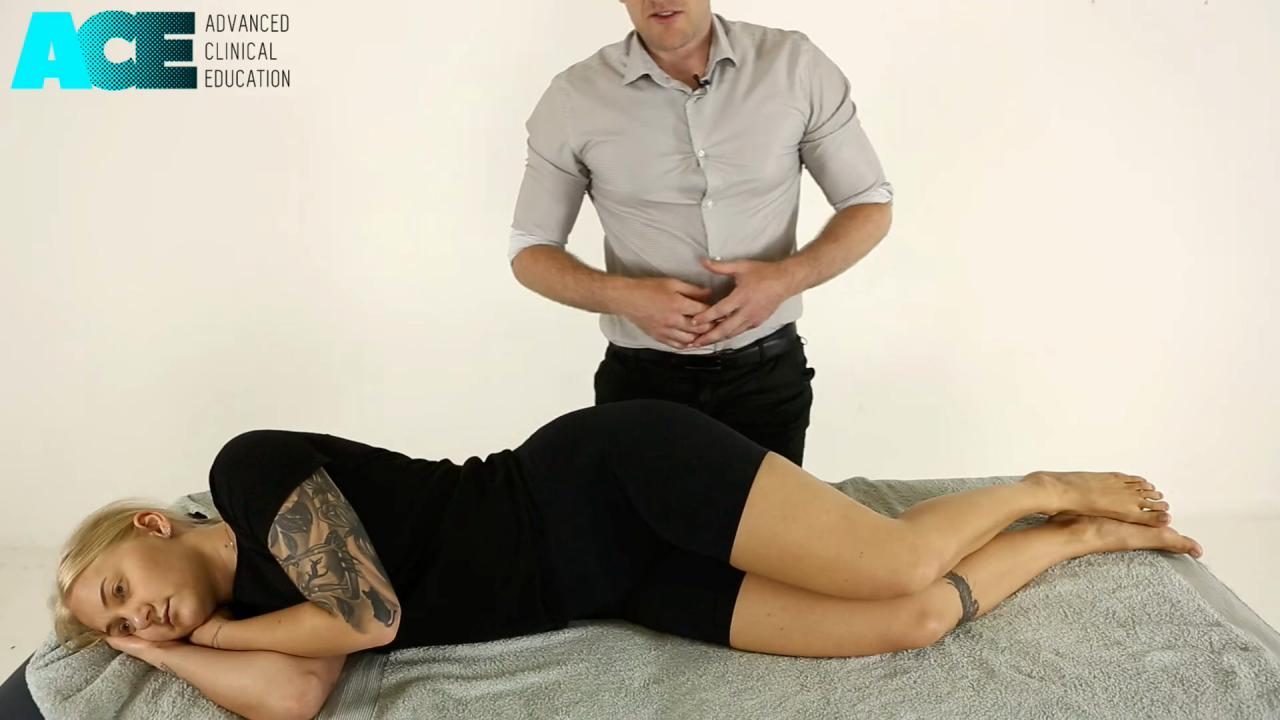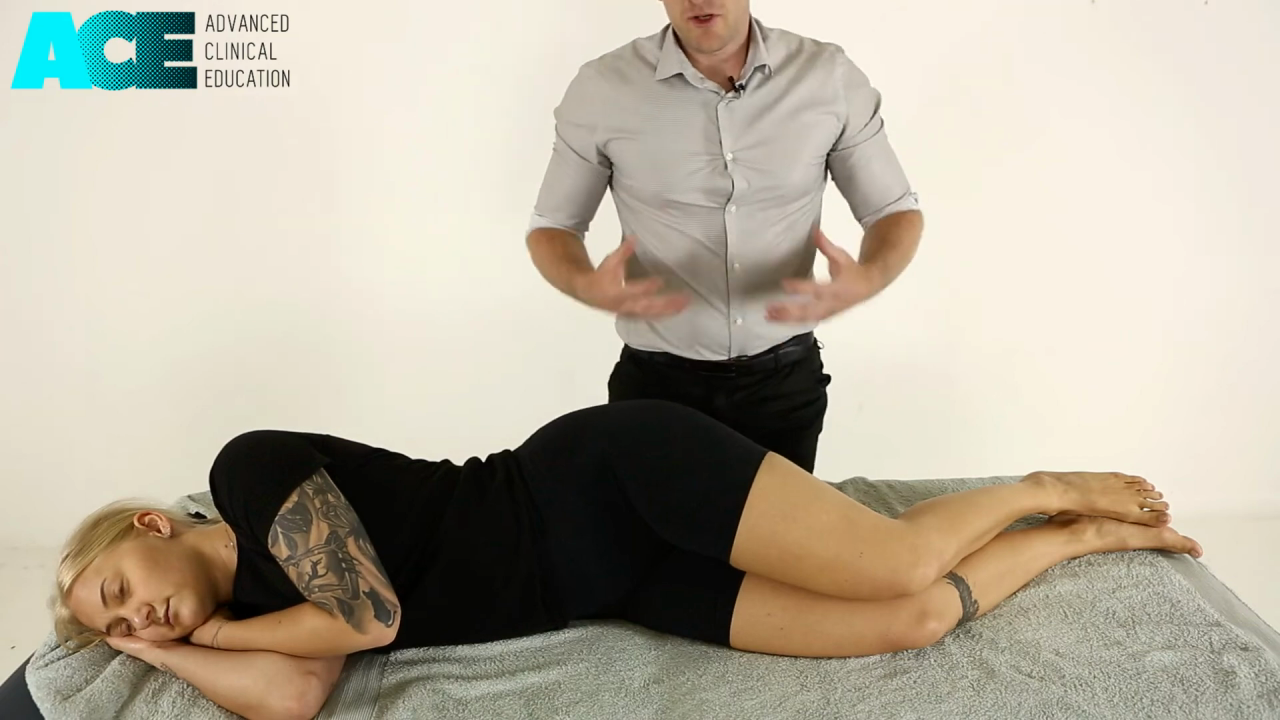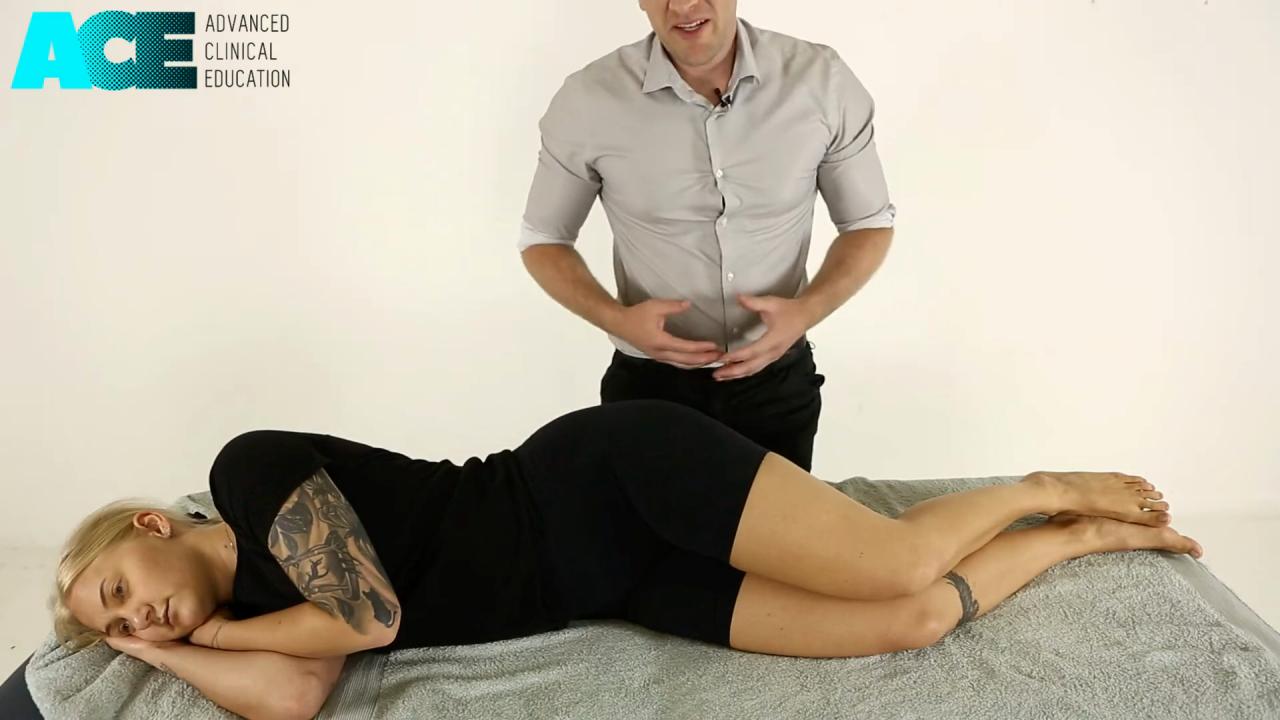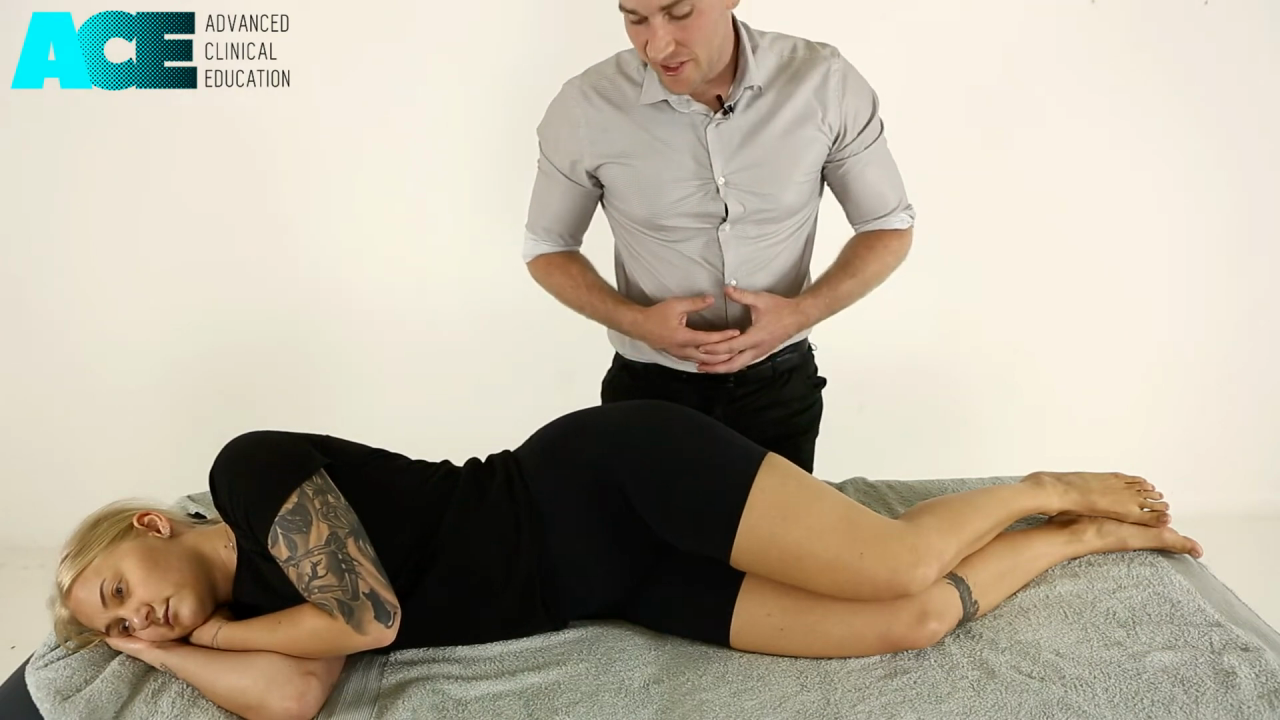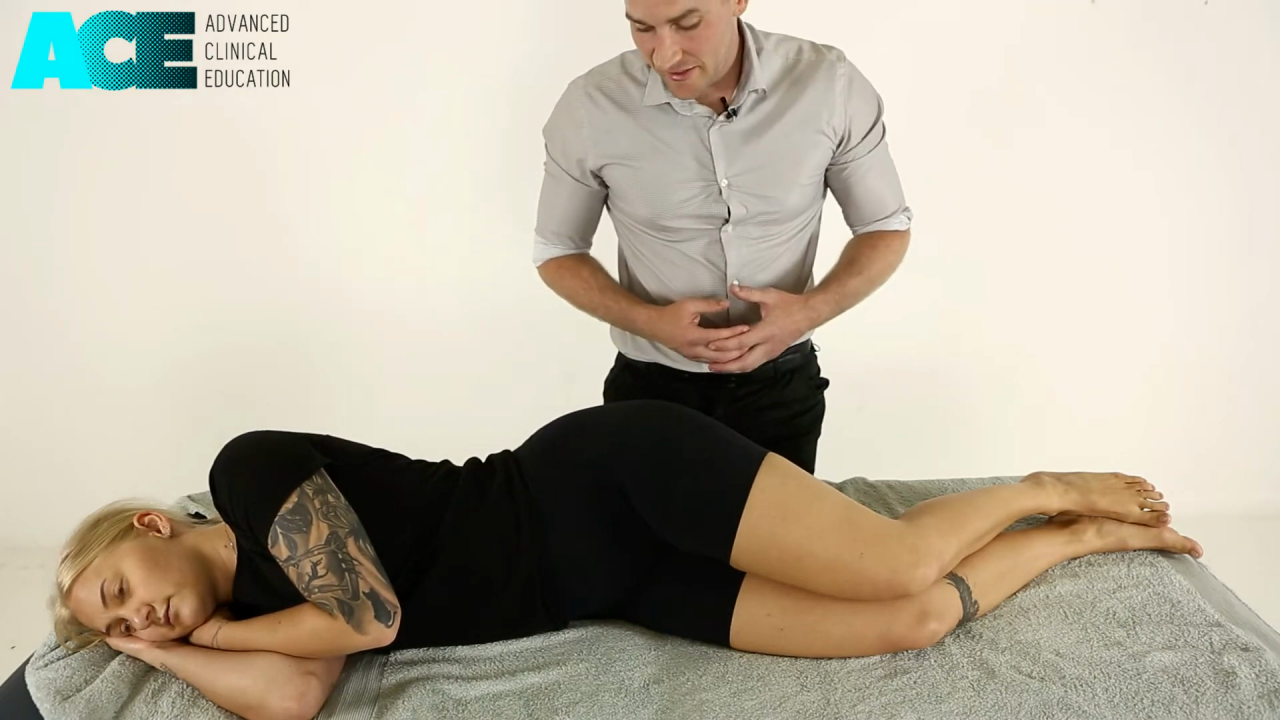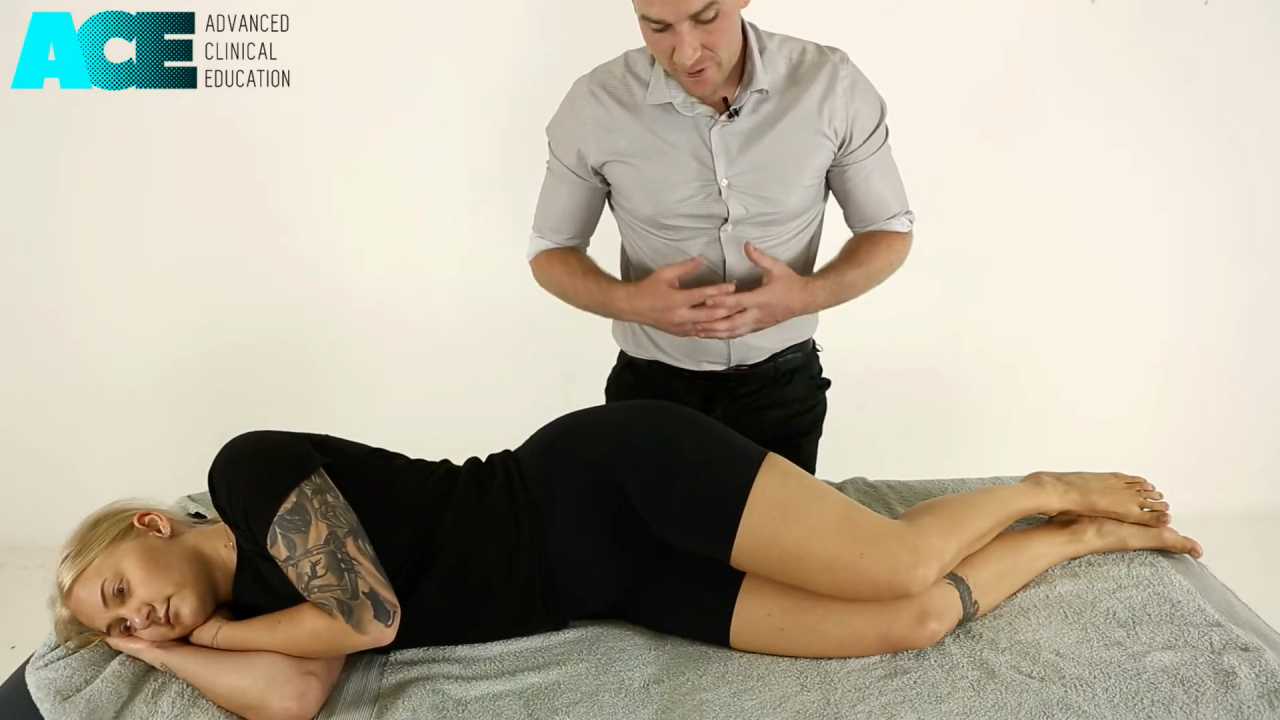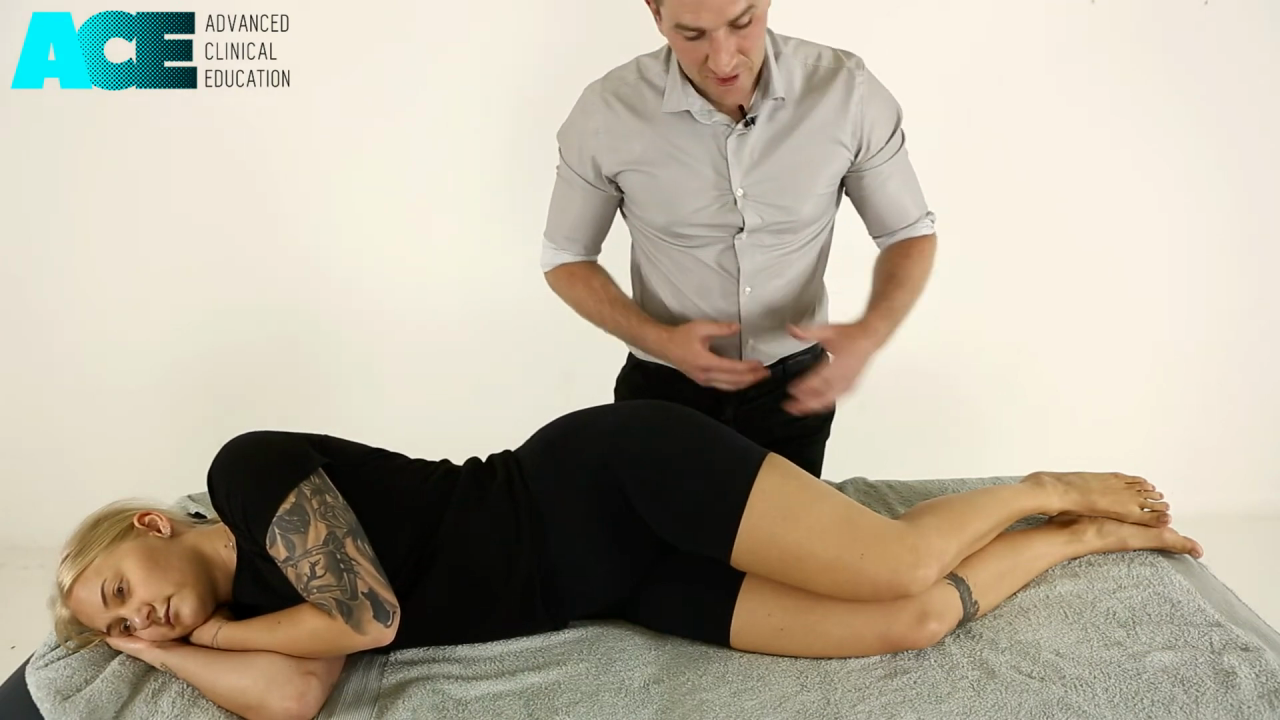
dt=0.4s
person 1, frame 1
left shoulder: (252, 468)
right shoulder: (266, 606)
left elbow: (374, 613)
left wrist: (213, 625)
left hip: (611, 471)
right hip: (621, 584)
left knee: (899, 567)
right knee: (911, 618)
left ankle: (1049, 489)
right ankle: (1086, 537)
person 1, frame 2
left shoulder: (252, 469)
right shoulder: (265, 604)
left elbow: (374, 613)
left wrist: (209, 626)
left hip: (611, 470)
right hip: (621, 587)
left knee: (900, 567)
right knee: (910, 618)
left ankle: (1050, 487)
right ankle: (1085, 535)
person 1, frame 3
left shoulder: (249, 470)
right shoulder: (265, 607)
left elbow: (375, 614)
left wrist: (220, 628)
left hip: (613, 475)
right hip: (622, 588)
left knee: (899, 569)
right knee: (913, 619)
left ankle: (1049, 490)
right ankle: (1082, 539)
person 1, frame 4
left shoulder: (251, 470)
right shoulder: (262, 605)
left elbow: (373, 614)
left wrist: (212, 626)
left hip: (612, 472)
right hip: (622, 587)
left knee: (900, 567)
right knee: (910, 619)
left ankle: (1050, 488)
right ankle: (1084, 536)
person 1, frame 5
left shoulder: (250, 470)
right shoulder: (262, 607)
left elbow: (374, 614)
left wrist: (220, 627)
left hip: (613, 476)
right hip: (624, 588)
left knee: (899, 570)
right knee: (913, 619)
left ankle: (1049, 491)
right ankle: (1081, 540)
person 1, frame 6
left shoulder: (250, 470)
right shoulder: (264, 604)
left elbow: (373, 613)
left wrist: (209, 626)
left hip: (611, 473)
right hip: (624, 587)
left knee: (900, 568)
right knee: (911, 619)
left ankle: (1049, 489)
right ankle: (1084, 537)
person 1, frame 7
left shoulder: (248, 470)
right shoulder: (262, 607)
left elbow: (373, 615)
left wrist: (219, 628)
left hip: (612, 477)
right hip: (624, 587)
left knee: (900, 571)
right knee: (914, 620)
left ankle: (1049, 491)
right ankle: (1080, 540)
person 2, frame 1
left shoulder: (795, 65)
right shoulder: (573, 98)
left elbow: (871, 205)
right elbow: (529, 252)
left wrist: (787, 277)
right wrist: (623, 295)
left hip: (768, 372)
right hip: (641, 379)
person 2, frame 2
left shoulder: (829, 78)
right shoulder: (601, 88)
left elbow: (898, 212)
right elbow: (549, 230)
left wrist: (867, 281)
right wrist: (589, 287)
left hip: (785, 379)
right hip: (657, 381)
person 2, frame 3
left shoulder: (822, 81)
right shoulder: (587, 100)
left elbow: (870, 223)
right elbow: (543, 239)
left wrist: (809, 311)
right wrist: (615, 320)
left hip: (778, 381)
right hip: (649, 383)
person 2, frame 4
left shoulder: (825, 82)
right shoulder: (585, 107)
left elbow: (889, 226)
right elbow: (546, 248)
left wrist: (801, 312)
right wrist: (636, 321)
left hip: (780, 384)
right hip: (649, 388)
person 2, frame 5
left shoulder: (830, 85)
right shoulder: (590, 107)
left elbow: (886, 228)
right elbow: (557, 252)
left wrist: (812, 309)
right wrist: (649, 321)
left hip: (782, 384)
right hip: (652, 387)
person 2, frame 6
left shoulder: (831, 85)
right shoulder: (595, 105)
left elbow: (891, 230)
right elbow: (549, 251)
left wrist: (808, 295)
right wrist: (630, 302)
left hip: (783, 384)
right hip: (654, 386)
person 2, frame 7
left shoulder: (846, 91)
right shoulder: (606, 111)
left elbow: (911, 233)
right elbow: (564, 259)
left wrist: (870, 332)
right wrist: (658, 340)
left hip: (795, 387)
right hip: (663, 390)
